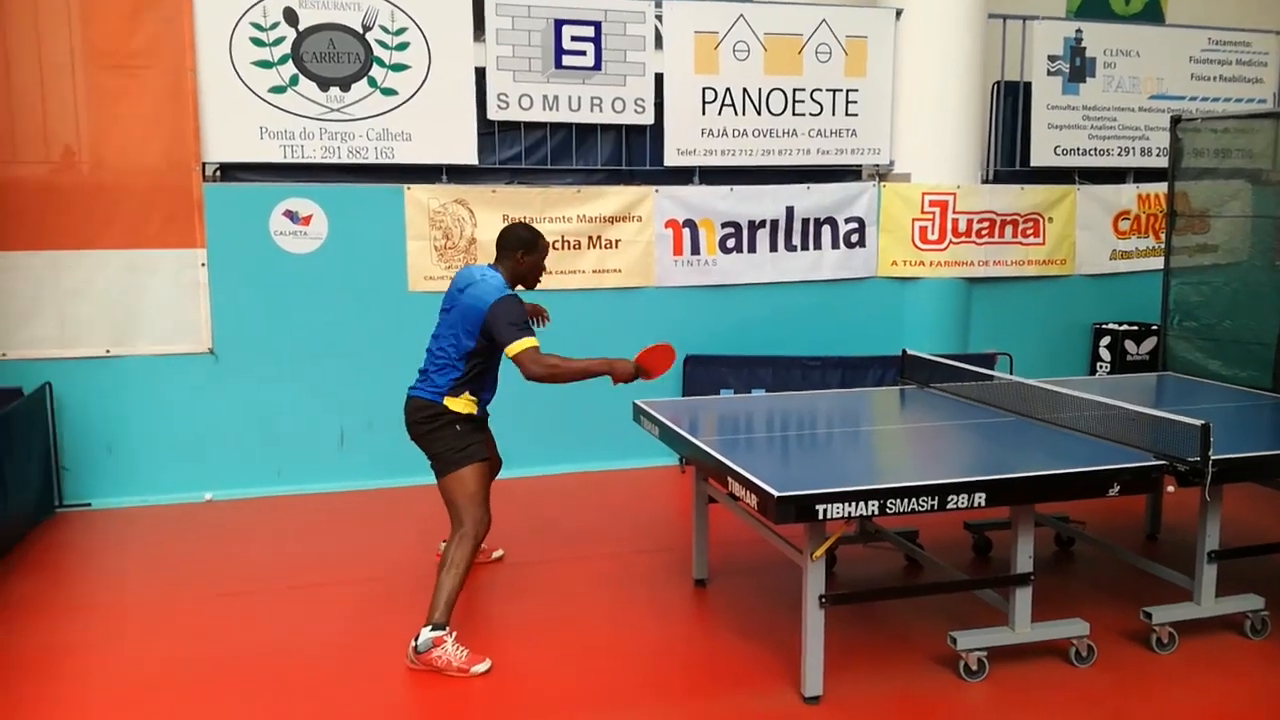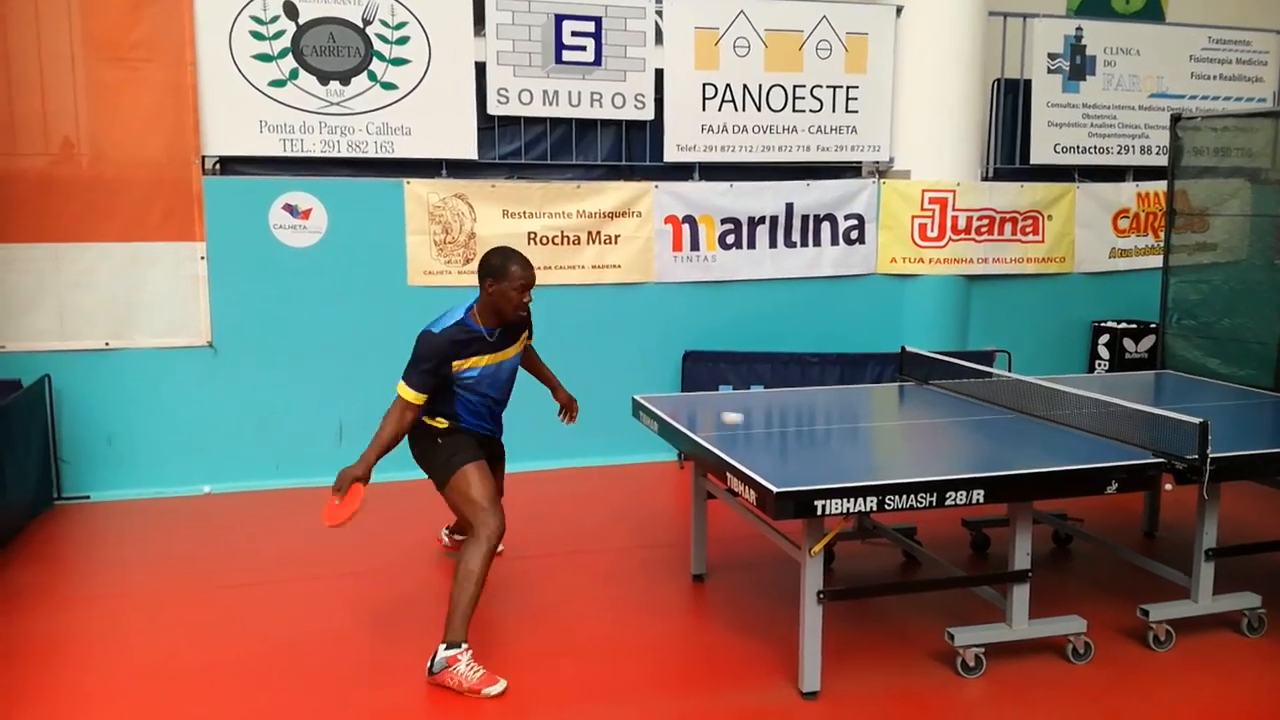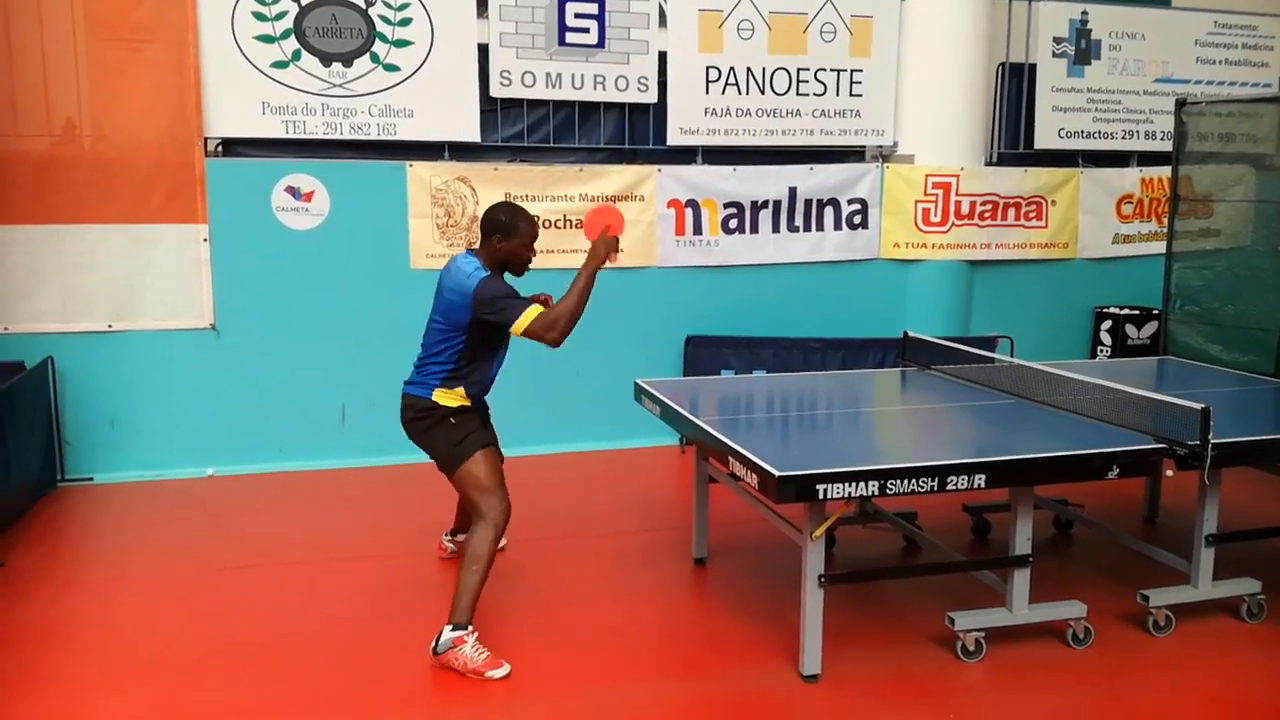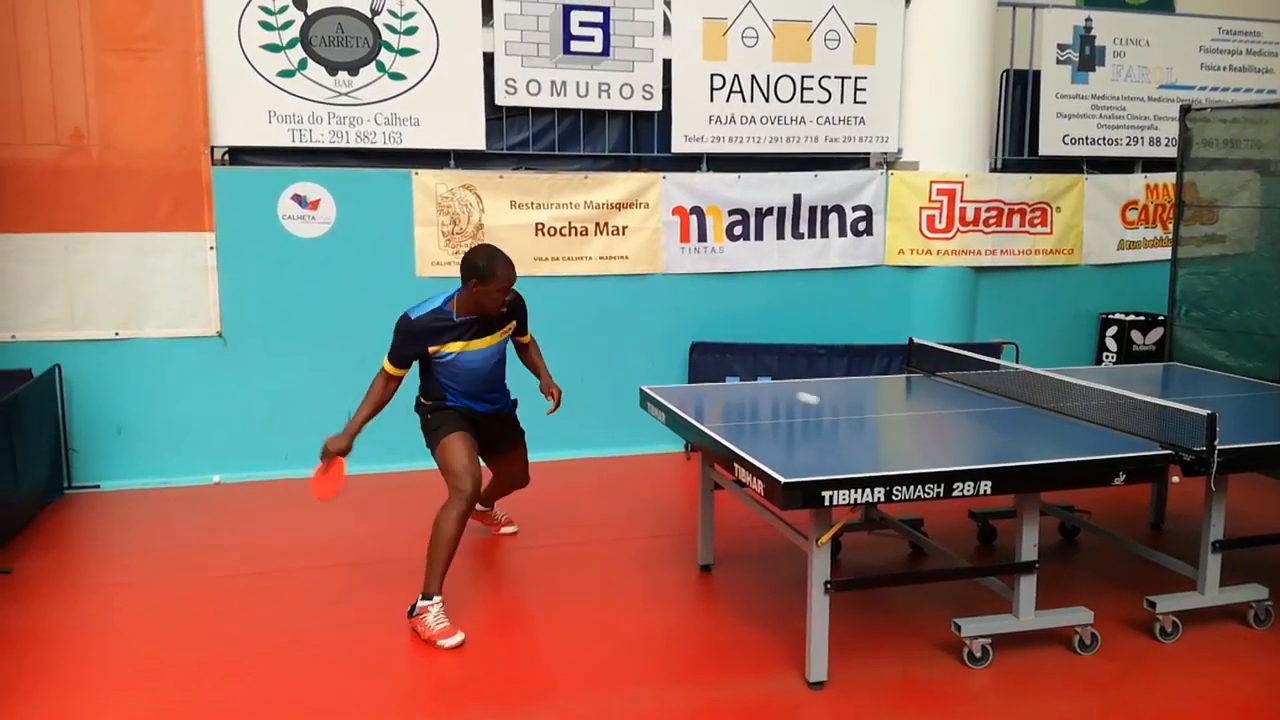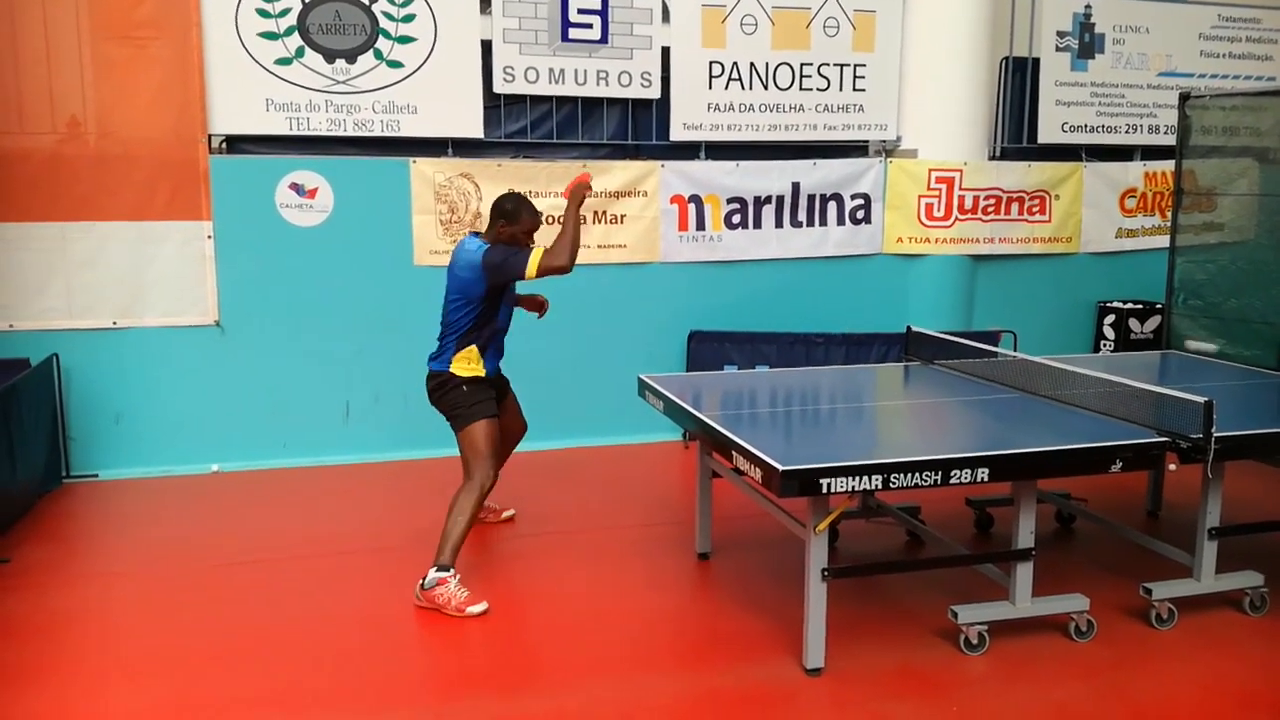
dt=0.4s
person 1, frame 1
left shoulder: (471, 276)
right shoulder: (504, 301)
right elbow: (533, 366)
left wrist: (526, 313)
right wrist: (612, 366)
left hip: (443, 405)
right hip: (444, 414)
left knee: (487, 468)
right knee: (475, 523)
left ankle: (455, 547)
right ankle: (431, 640)
person 1, frame 2
left shoulder: (516, 315)
right shoulder: (442, 336)
right elbow: (406, 408)
left wrist: (556, 387)
right wrist: (365, 462)
left hip: (484, 431)
right hip: (445, 436)
left knee: (489, 498)
right knee: (490, 527)
left ankle: (457, 534)
right ankle: (450, 656)
person 1, frame 3
left shoulder: (465, 264)
right shoulder: (485, 288)
right elbow: (555, 329)
left wrist: (526, 305)
right wrist: (593, 260)
left hip: (455, 402)
right hip: (440, 411)
left knee: (490, 467)
right knee: (493, 511)
left ankle: (458, 539)
right ankle: (454, 638)
person 1, frame 4
left shoulder: (513, 307)
right shoulder: (420, 324)
left elbow: (526, 345)
right elbow: (388, 377)
left wrist: (546, 379)
right wrist: (349, 431)
left hip: (498, 410)
right hip: (446, 412)
left knee: (517, 479)
right knee: (463, 491)
left ankle: (484, 507)
right ankle: (426, 606)
person 1, frame 5
left shoulder: (474, 249)
right shoulder: (490, 258)
right elbow: (561, 262)
left wrist: (522, 301)
right wrist: (574, 206)
left hip: (476, 372)
right hip: (459, 380)
left knee: (513, 430)
right knee: (481, 476)
left ankle: (476, 506)
right ankle: (438, 580)
